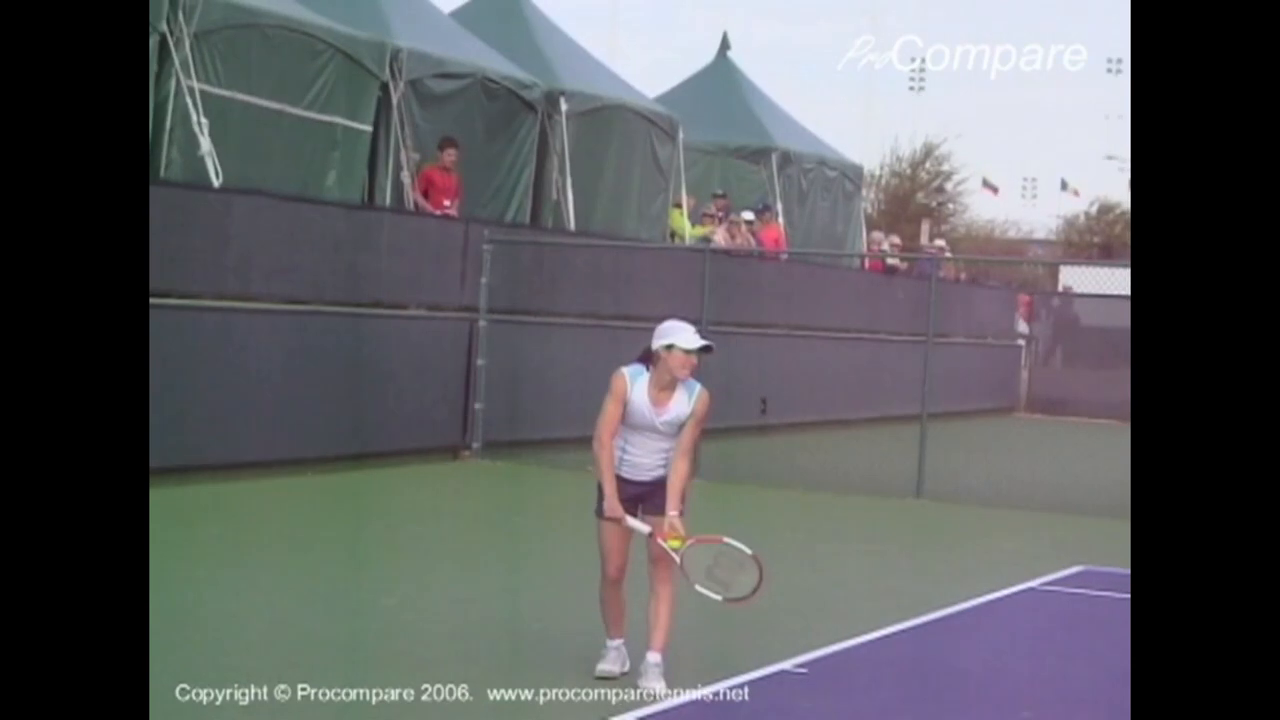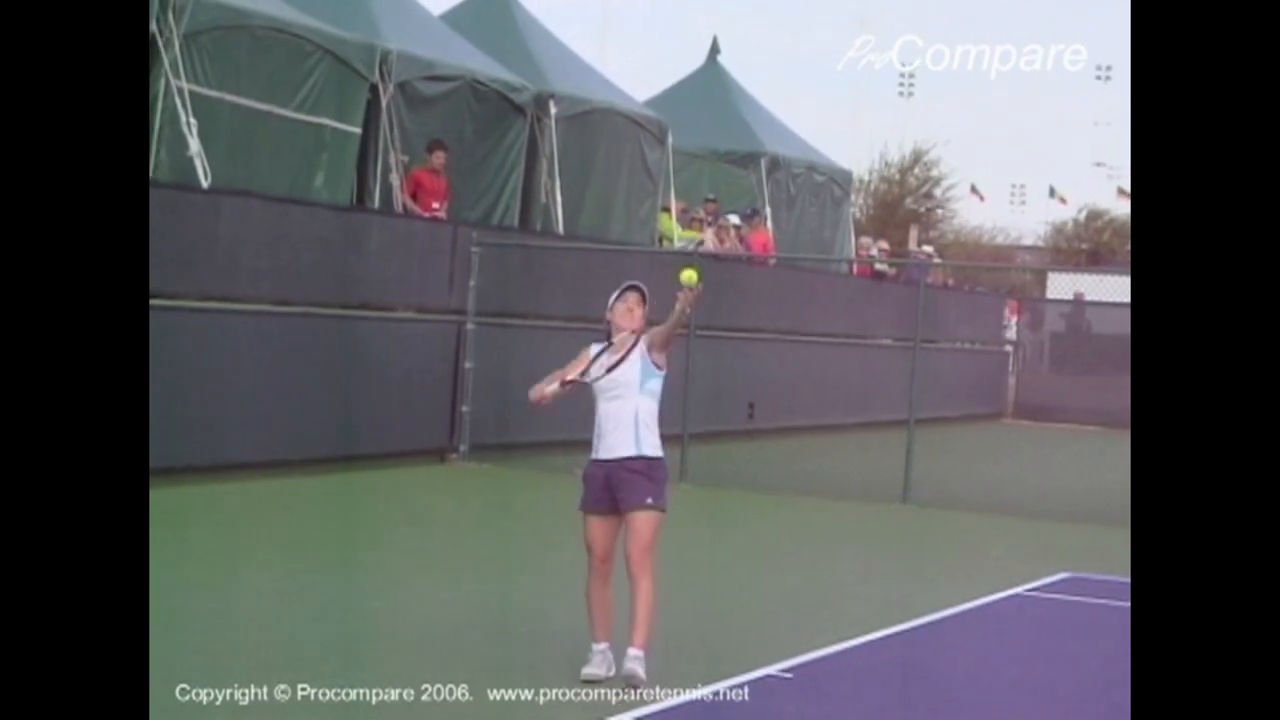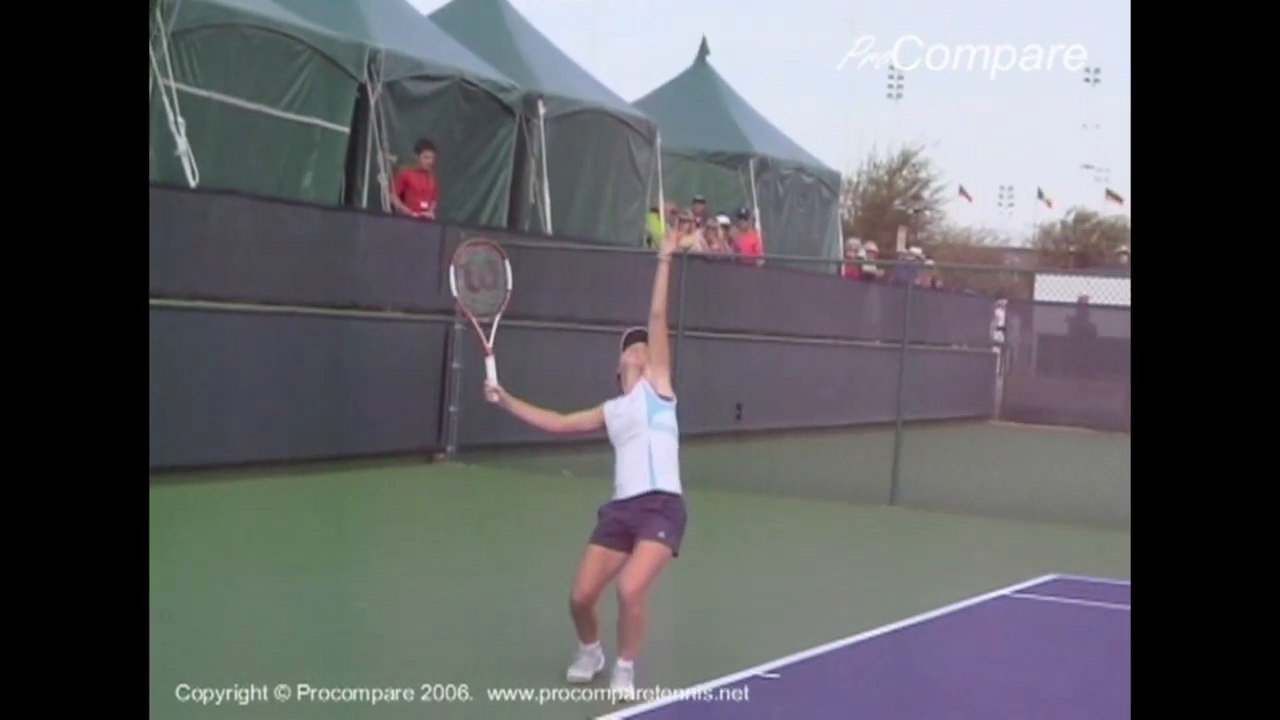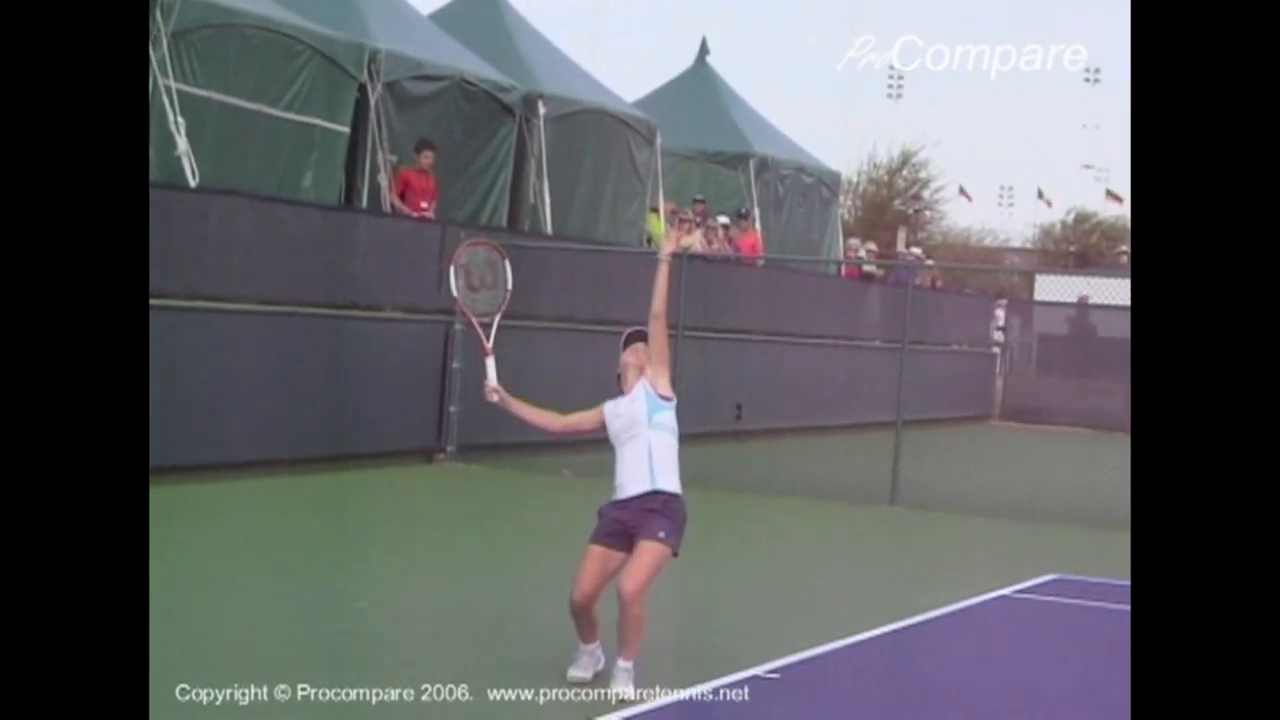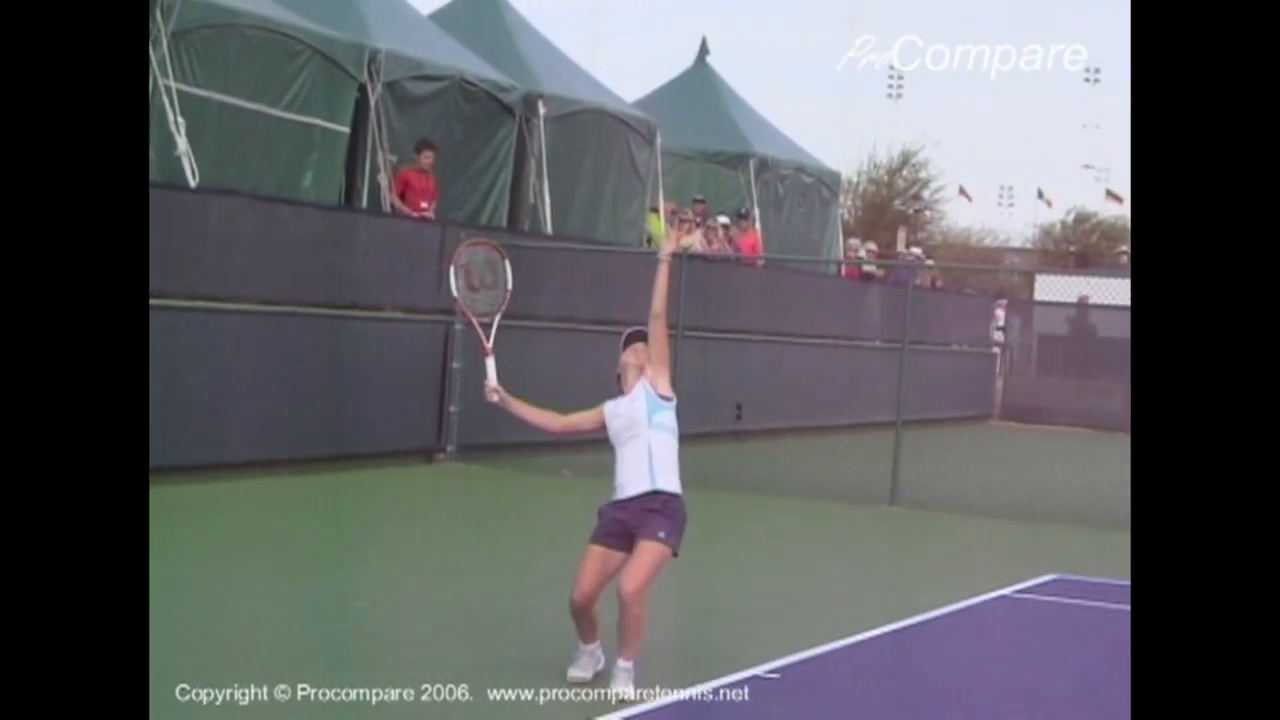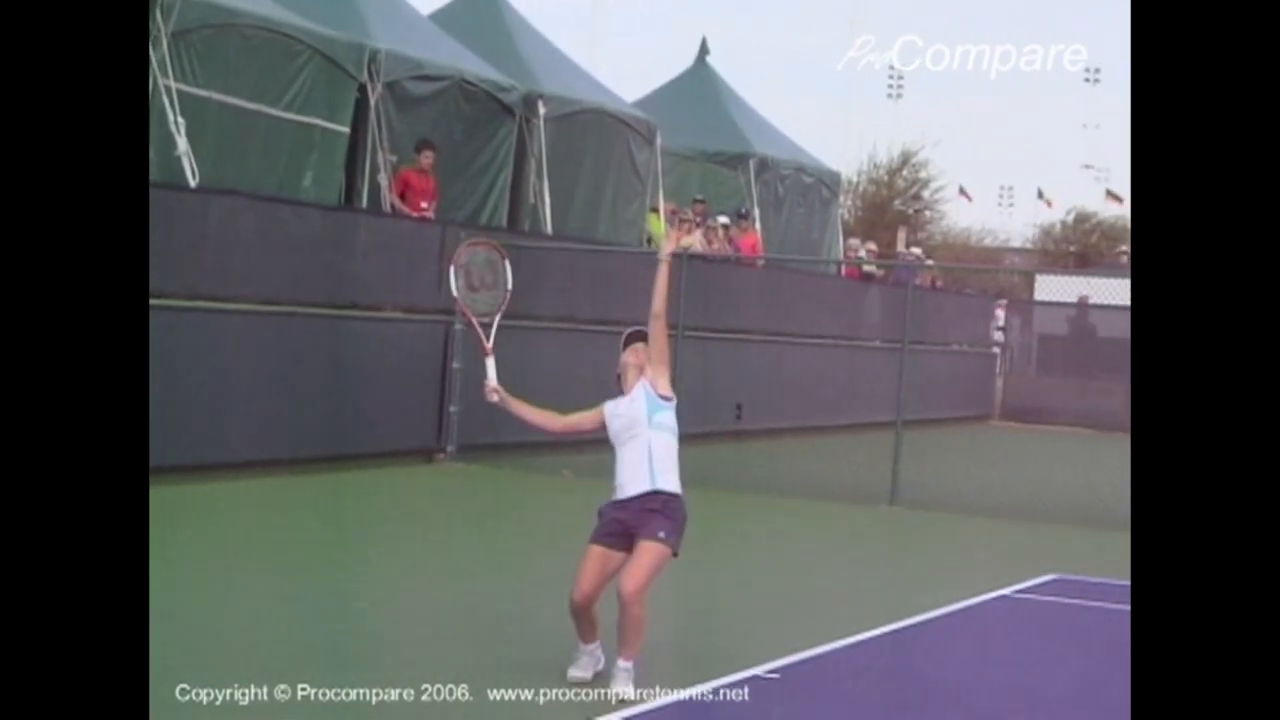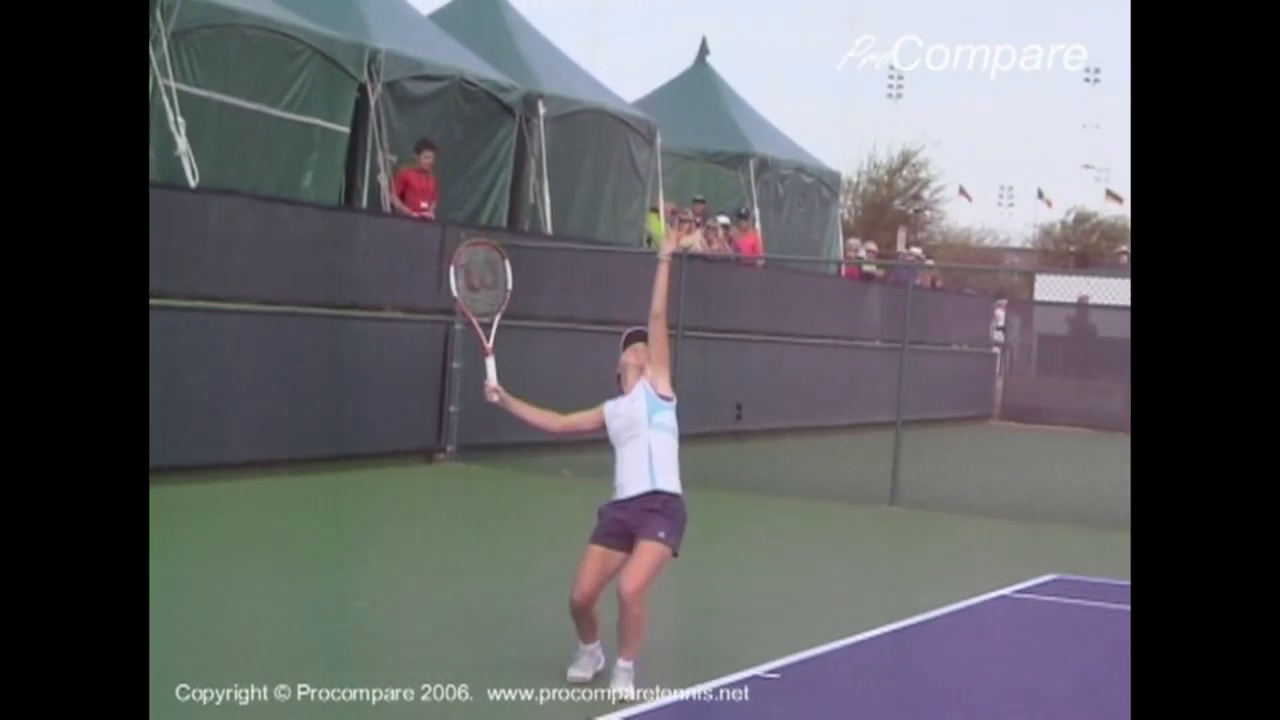
dt=0.7s
person 1, frame 1
left shoulder: (697, 398)
right shoulder: (625, 380)
left elbow: (682, 458)
right elbow: (603, 439)
left wrist: (672, 512)
right wrist: (610, 496)
left hip: (664, 483)
right hip: (620, 482)
left knee: (663, 569)
right knee: (612, 572)
left ankle: (654, 663)
right ankle: (615, 648)
person 1, frame 2
left shoulder: (652, 345)
right shoulder: (594, 354)
left elbow: (664, 334)
right elbow: (563, 377)
left wrist: (681, 310)
right wrist: (544, 389)
left hip: (644, 467)
right hip: (602, 467)
left knee: (639, 564)
right knee: (598, 563)
left ankle: (635, 656)
right ankle: (601, 651)
person 1, frame 3
left shoulder: (657, 385)
right shoulder: (610, 410)
left elbow: (658, 317)
right elbow: (557, 422)
left wrist: (664, 259)
right wrist: (504, 398)
left hip: (661, 508)
right hip: (619, 509)
left knee: (630, 591)
right knee: (580, 597)
left ankle: (625, 668)
right ankle: (589, 651)
person 1, frame 4
left shoulder: (657, 385)
right shoulder: (610, 410)
left elbow: (657, 317)
right elbow: (557, 423)
left wrist: (664, 259)
right wrist: (505, 399)
left hip: (661, 507)
right hip: (619, 508)
left knee: (630, 591)
right knee: (581, 597)
left ankle: (625, 669)
right ankle: (589, 652)
person 1, frame 5
left shoulder: (657, 385)
right shoulder: (610, 410)
left elbow: (657, 317)
right elbow: (557, 422)
left wrist: (664, 259)
right wrist: (505, 399)
left hip: (661, 507)
right hip: (619, 508)
left knee: (630, 590)
right knee: (581, 596)
left ankle: (625, 669)
right ankle: (589, 652)
person 1, frame 6
left shoulder: (657, 385)
right shoulder: (610, 410)
left elbow: (657, 318)
right elbow: (557, 423)
left wrist: (664, 260)
right wrist: (505, 399)
left hip: (661, 507)
right hip: (620, 508)
left knee: (630, 591)
right knee: (581, 597)
left ankle: (625, 669)
right ankle: (590, 652)
person 1, frame 7
left shoulder: (657, 385)
right shoulder: (610, 410)
left elbow: (658, 317)
right elbow: (557, 422)
left wrist: (664, 260)
right wrist: (505, 399)
left hip: (661, 507)
right hip: (620, 509)
left knee: (630, 591)
right knee: (581, 596)
left ankle: (625, 669)
right ankle: (589, 652)
